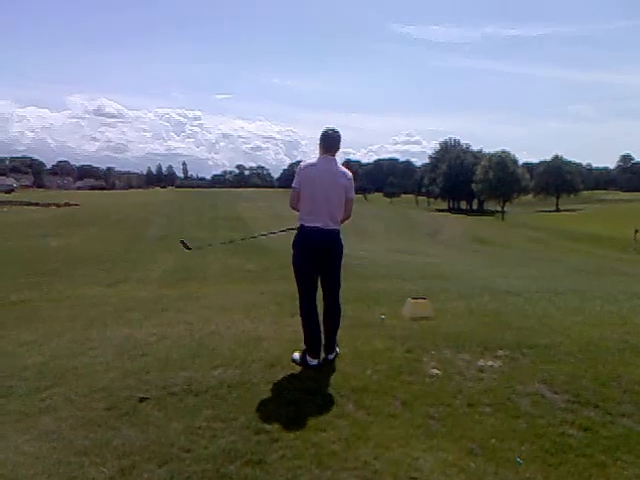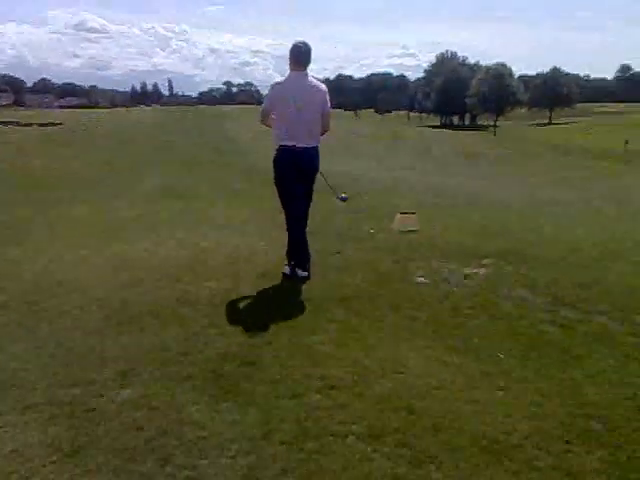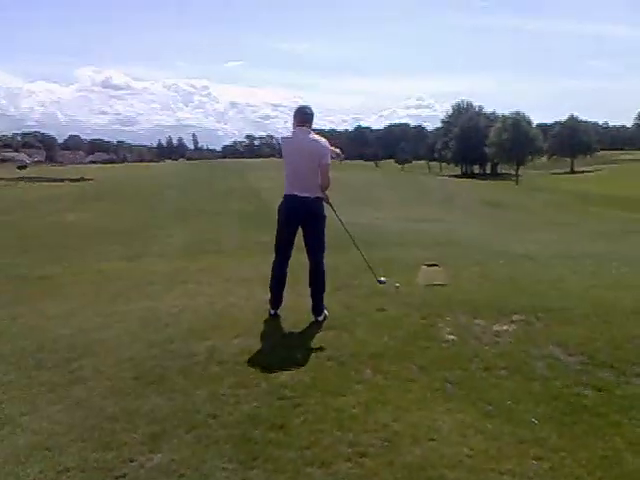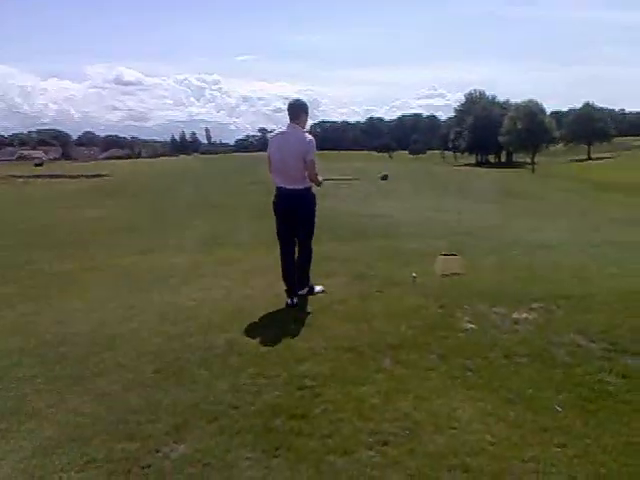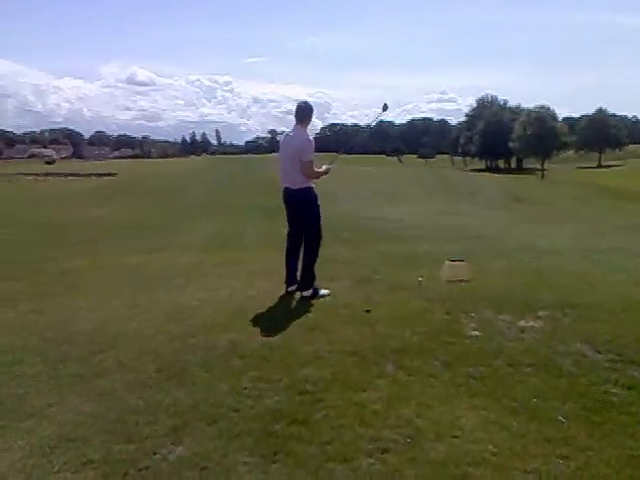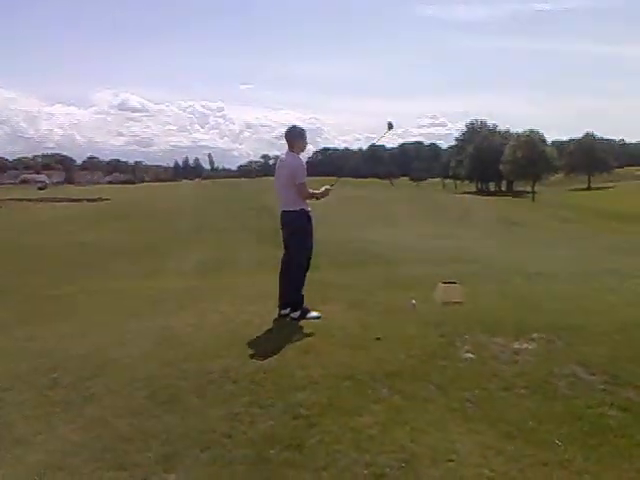
dt=0.7s
person 1, frame 1
left shoulder: (304, 168)
right shoulder: (346, 175)
left elbow: (293, 203)
right elbow: (347, 214)
left hip: (307, 237)
right hip: (332, 239)
left knee: (307, 296)
right knee: (332, 294)
left ankle: (312, 353)
right ankle: (330, 348)
person 1, frame 2
left shoulder: (277, 88)
right shoulder: (320, 89)
left elbow: (264, 119)
right elbow: (326, 127)
left hip: (286, 155)
right hip: (311, 154)
left knee: (292, 210)
right knee: (302, 209)
left ankle: (301, 266)
right ankle: (295, 257)
person 1, frame 3
left shoulder: (285, 141)
right shoulder: (321, 144)
right elbow: (325, 180)
right wrist: (323, 192)
left hip: (290, 204)
right hip: (313, 206)
left knee: (281, 256)
right knee: (316, 259)
left ankle: (275, 305)
right ankle: (318, 310)
person 1, frame 4
left shoulder: (274, 139)
right shoulder: (307, 140)
left elbow: (271, 169)
right elbow: (311, 174)
right wrist: (318, 180)
left hip: (282, 196)
right hip: (303, 196)
left knee: (286, 246)
right knee: (304, 244)
left ankle: (291, 294)
right ankle: (302, 286)
person 1, frame 5
left shoulder: (286, 138)
right shoulder: (306, 140)
right elbow: (308, 172)
left wrist: (316, 172)
right wrist: (323, 171)
left hip: (289, 192)
right hip: (304, 194)
left knee: (294, 238)
right knee: (312, 239)
left ankle: (291, 282)
right ankle: (307, 287)
person 1, frame 6
left shoulder: (282, 161)
right shoulder: (297, 163)
right elbow: (303, 193)
left wrist: (314, 194)
right wrist: (320, 193)
left hip: (287, 215)
right hip: (299, 216)
left knee: (289, 260)
right knee: (301, 262)
left ankle: (285, 305)
right ankle: (296, 308)
